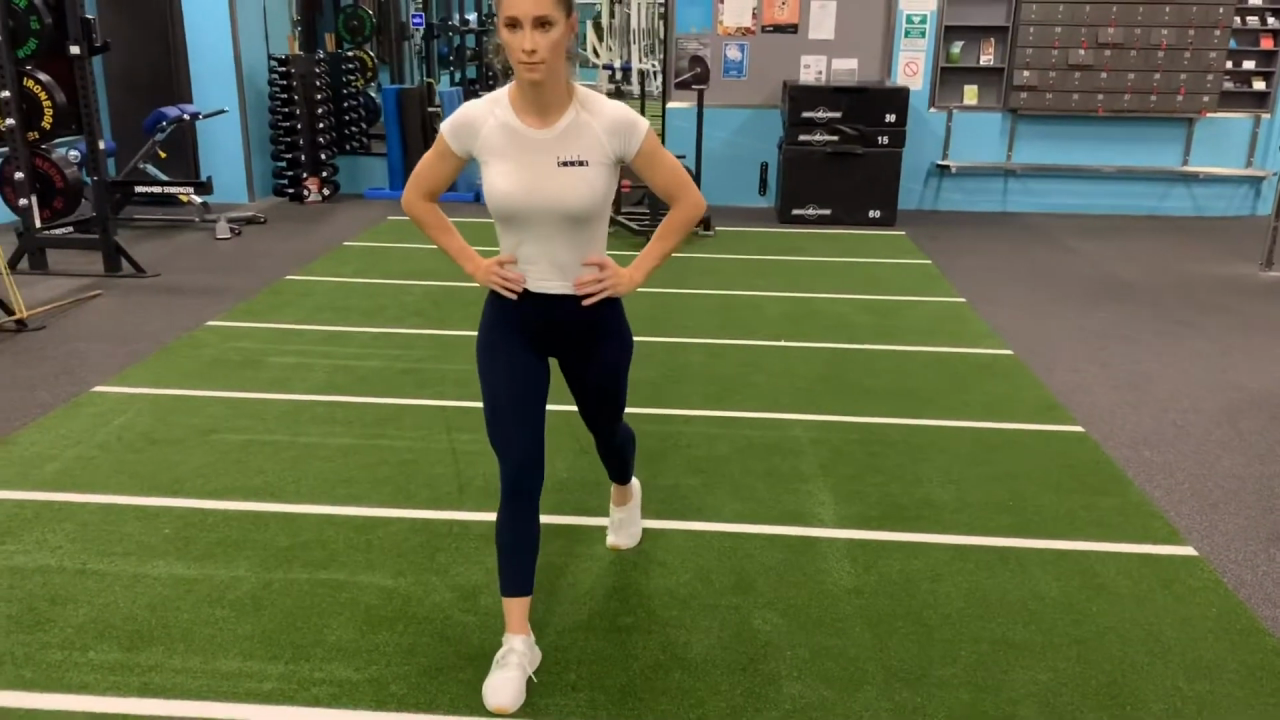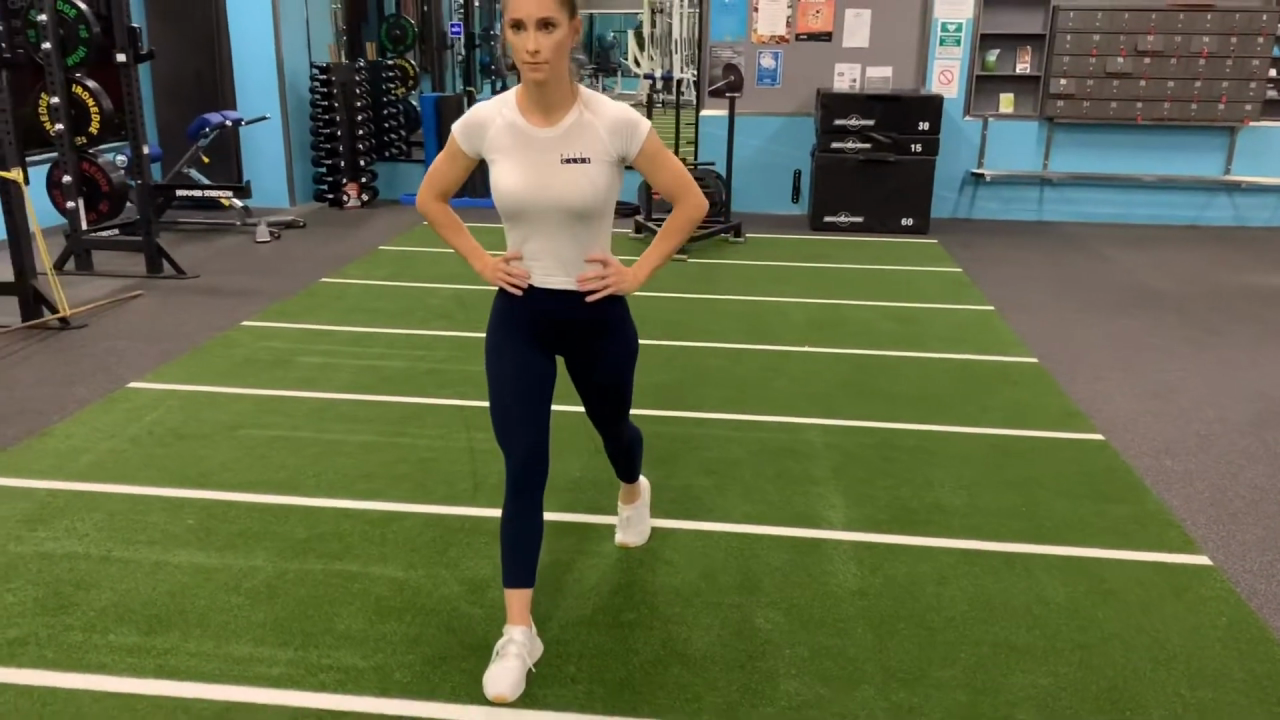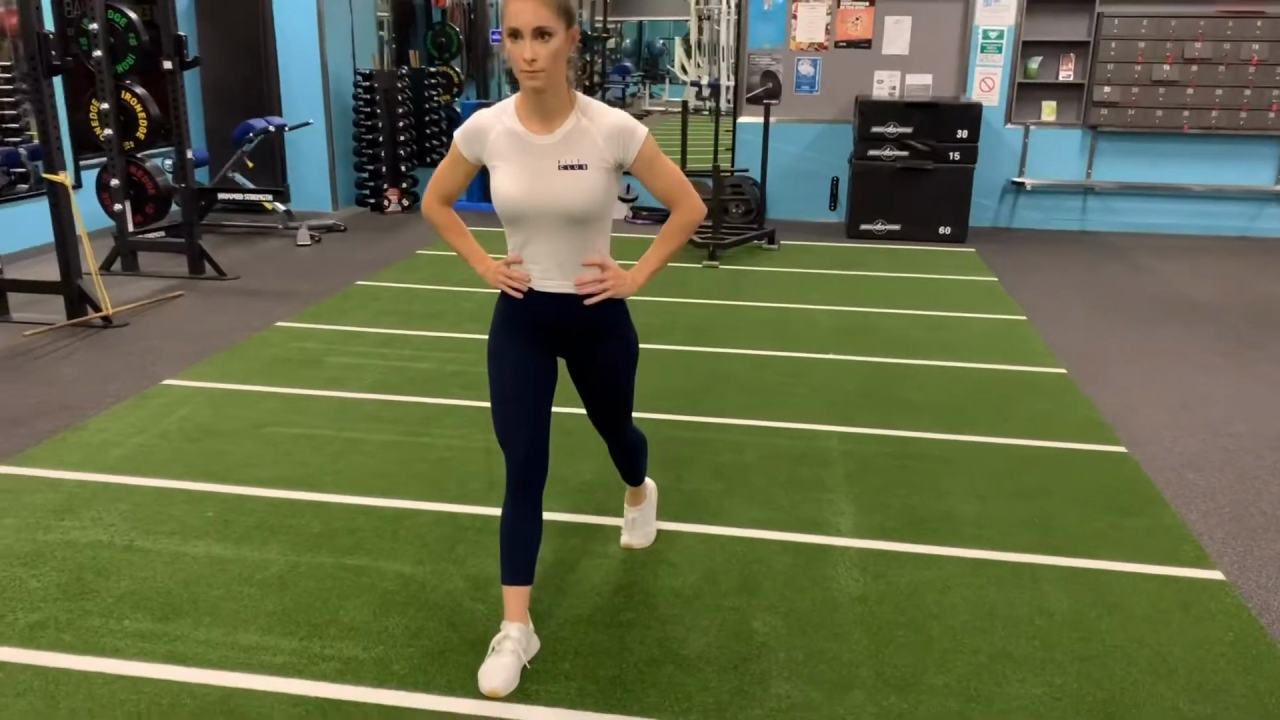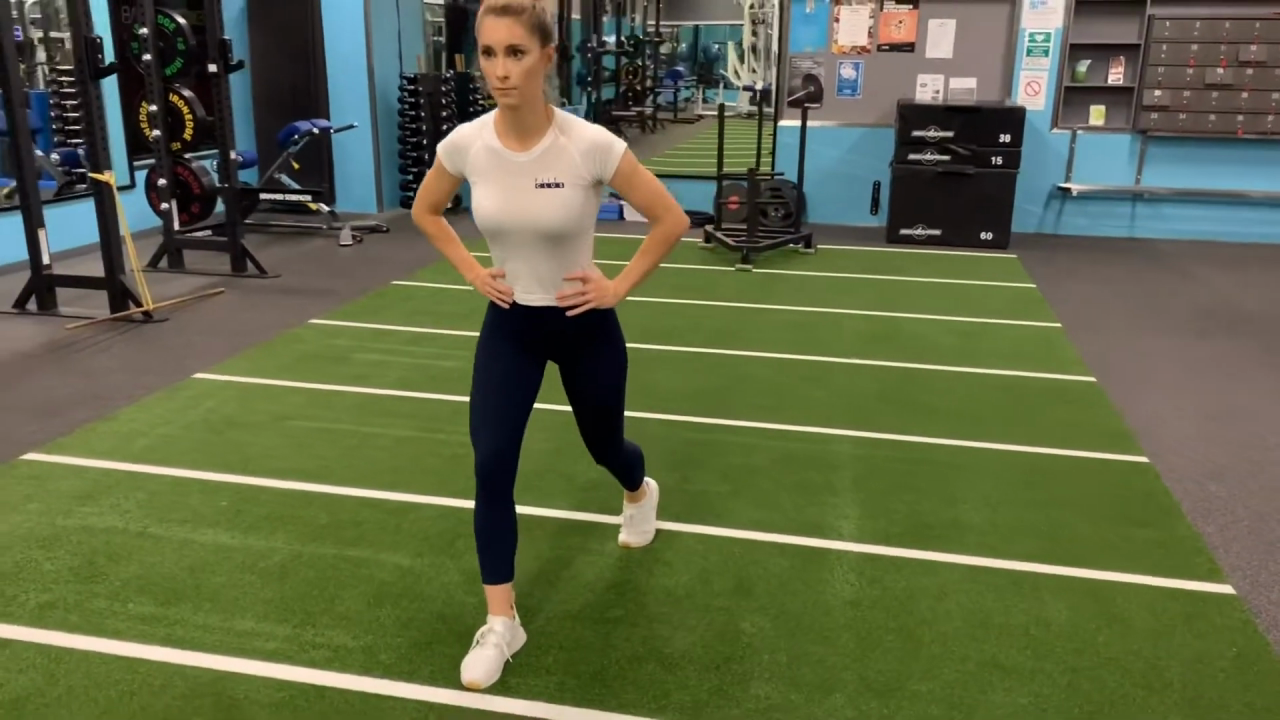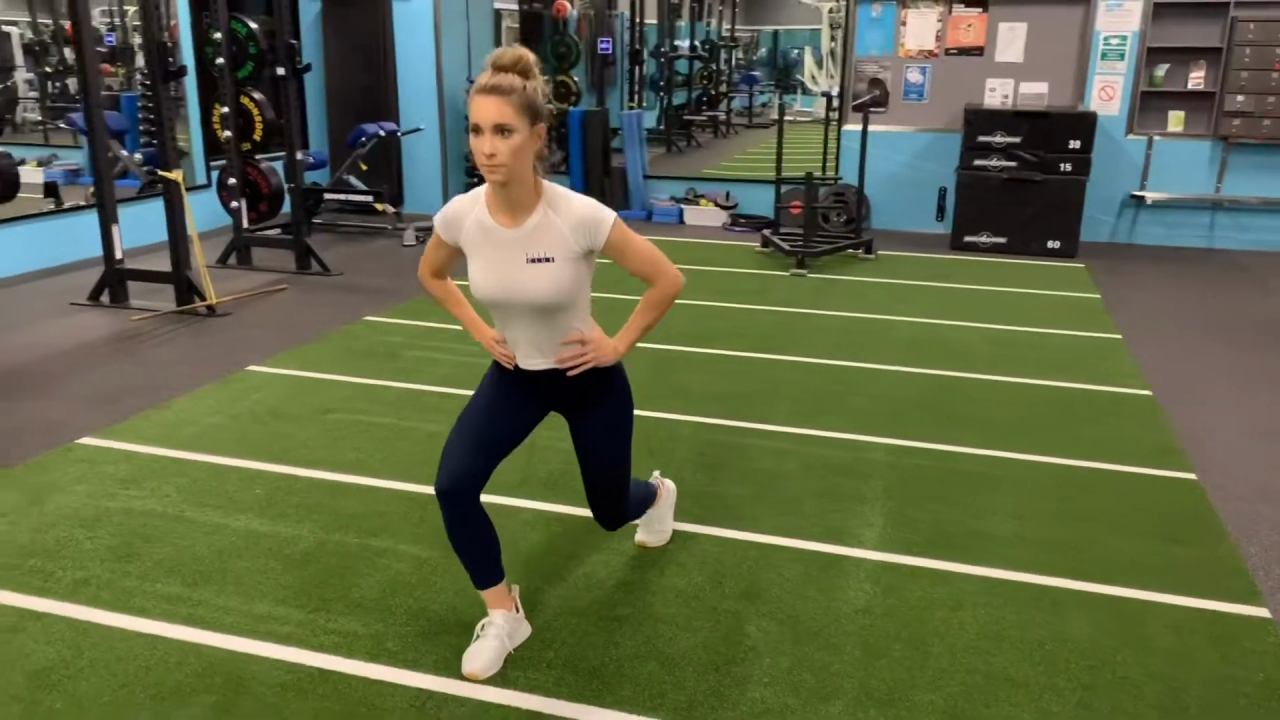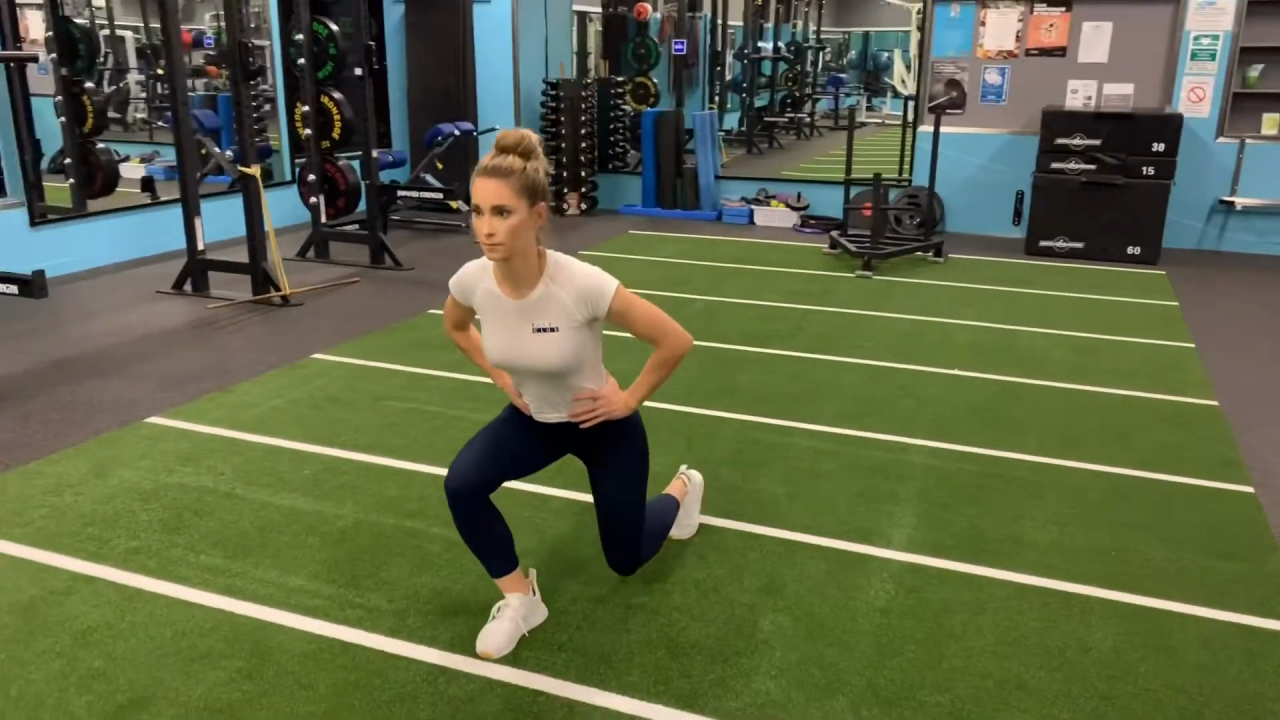
dt=0.4s
person 1, frame 1
left shoulder: (613, 121)
right shoulder: (475, 120)
left elbow: (688, 203)
right elbow: (417, 197)
left wrist: (635, 273)
right wrist: (473, 264)
left hip: (591, 317)
right hip: (512, 320)
left knee: (605, 427)
right knee: (519, 476)
left ankle: (624, 491)
right ankle: (517, 642)
person 1, frame 2
left shoulder: (615, 122)
right shoulder: (483, 121)
left elbow: (690, 202)
right elbow: (431, 198)
left wrist: (638, 272)
right wrist: (480, 262)
left hip: (596, 315)
right hip: (519, 317)
left knee: (612, 426)
right knee: (523, 470)
left ankle: (633, 491)
right ankle: (518, 634)
person 1, frame 3
left shoulder: (612, 129)
right shoulder: (484, 128)
left elbow: (689, 207)
right elbow: (436, 203)
left wrist: (637, 275)
right wrist: (483, 266)
left hip: (596, 317)
right hip: (520, 320)
left knee: (614, 428)
right knee: (523, 470)
left ankle: (639, 493)
right ankle: (515, 629)
person 1, frame 4
left shoulder: (589, 143)
right shoulder: (465, 143)
left elbow: (671, 219)
right elbow: (425, 210)
left wrist: (619, 287)
right wrist: (471, 272)
left hip: (583, 326)
right hip: (509, 328)
left knee: (603, 444)
right knee: (492, 468)
left ankle: (640, 491)
right ankle: (500, 623)
person 1, frame 5
left shoulder: (579, 216)
right shoulder: (460, 215)
left elbow: (667, 281)
right elbow: (431, 274)
left wrist: (618, 345)
right wrist: (479, 331)
left hip: (587, 379)
right hip: (514, 377)
left knee: (609, 512)
right knee: (454, 486)
left ankle: (657, 493)
right ankle: (503, 615)
person 1, frame 6
left shoulder: (582, 284)
right shoulder: (471, 281)
left elbow: (675, 342)
right elbow: (455, 326)
left wrist: (629, 399)
right wrist: (498, 374)
left hip: (603, 426)
right hip: (532, 420)
left knee: (625, 559)
right knee: (462, 486)
left ankle: (682, 488)
right ankle: (520, 598)
